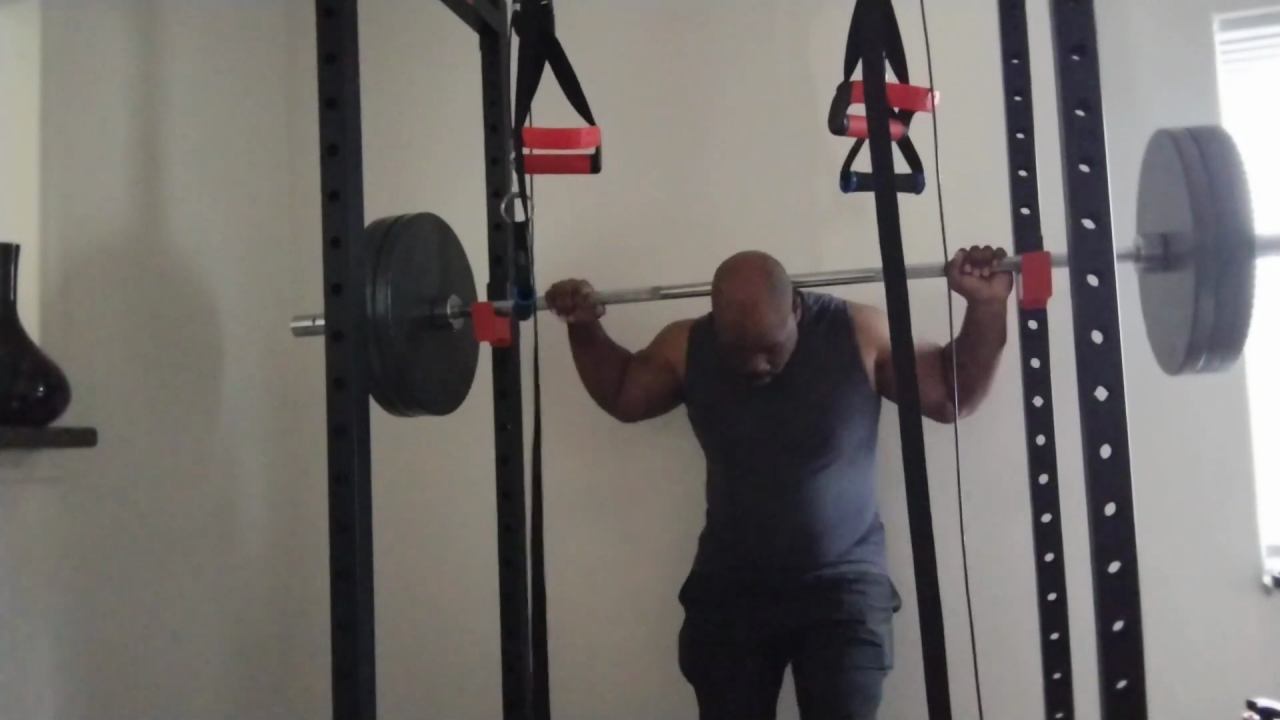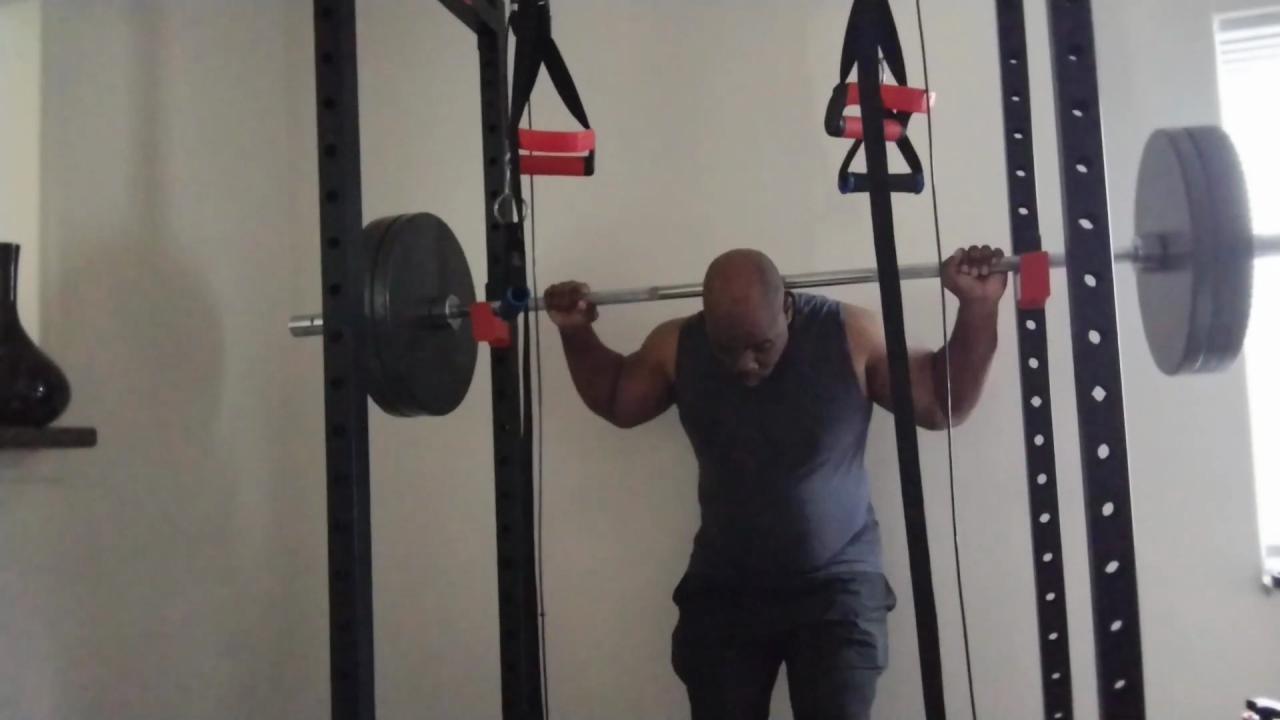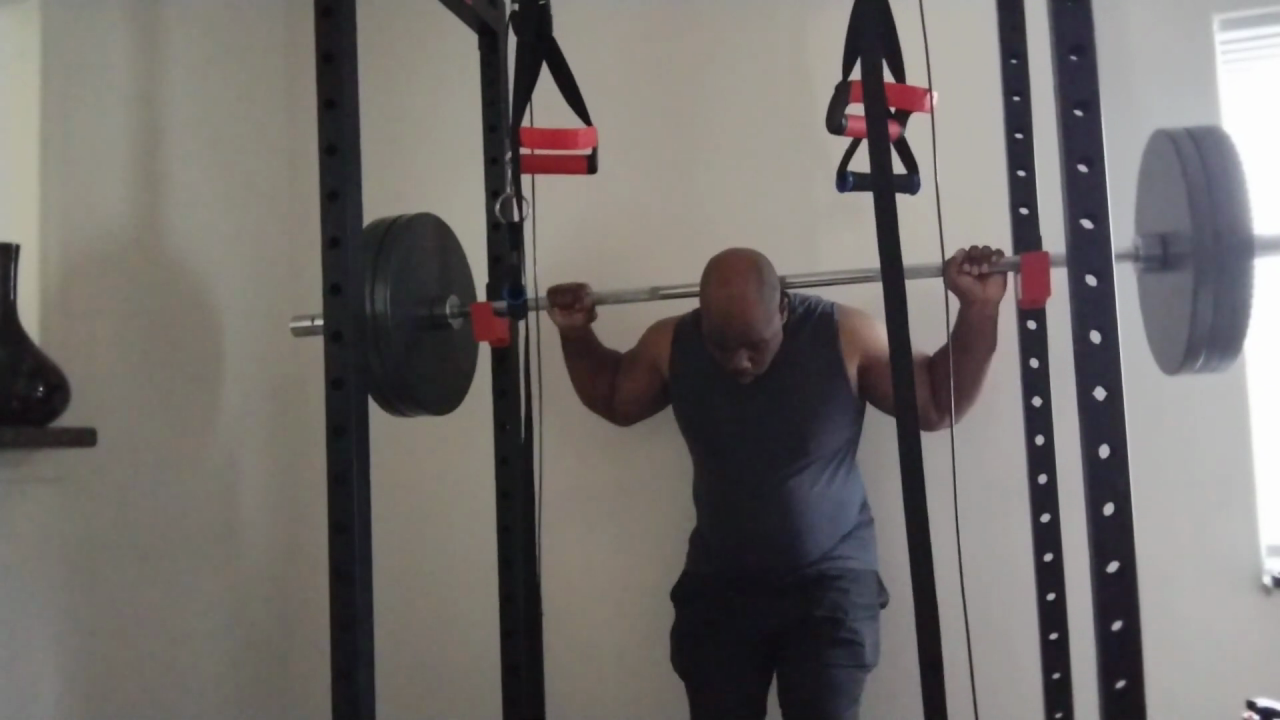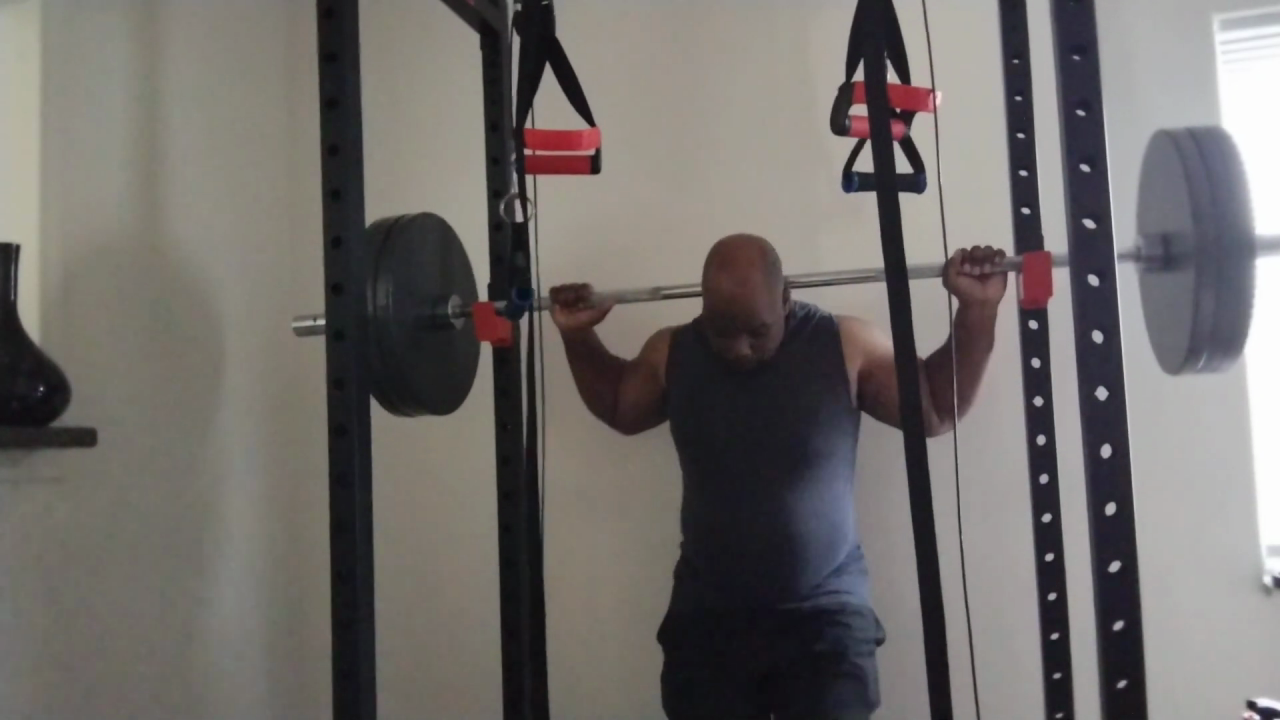
dt=0.5s
person 1, frame 1
left shoulder: (860, 333)
right shoulder: (689, 346)
left elbow: (955, 396)
right elbow: (622, 394)
left wrist: (986, 307)
right wrist: (584, 328)
left hip: (842, 587)
right hip: (729, 589)
person 1, frame 2
left shoulder: (852, 336)
right shoulder: (677, 347)
left elbow: (945, 404)
right elbow: (616, 401)
left wrist: (978, 307)
right wrist: (577, 332)
left hip: (836, 586)
right hip: (724, 589)
person 1, frame 3
left shoulder: (845, 336)
right shoulder: (672, 344)
left elbow: (938, 404)
right elbow: (614, 399)
left wrist: (979, 308)
right wrist: (576, 334)
left hip: (829, 581)
right hip: (719, 587)
person 1, frame 4
left shoulder: (845, 346)
right shoulder: (672, 354)
left elbow: (937, 408)
right elbow: (619, 407)
left wrist: (976, 310)
right wrist: (578, 337)
left hip: (826, 622)
right hip: (707, 623)
